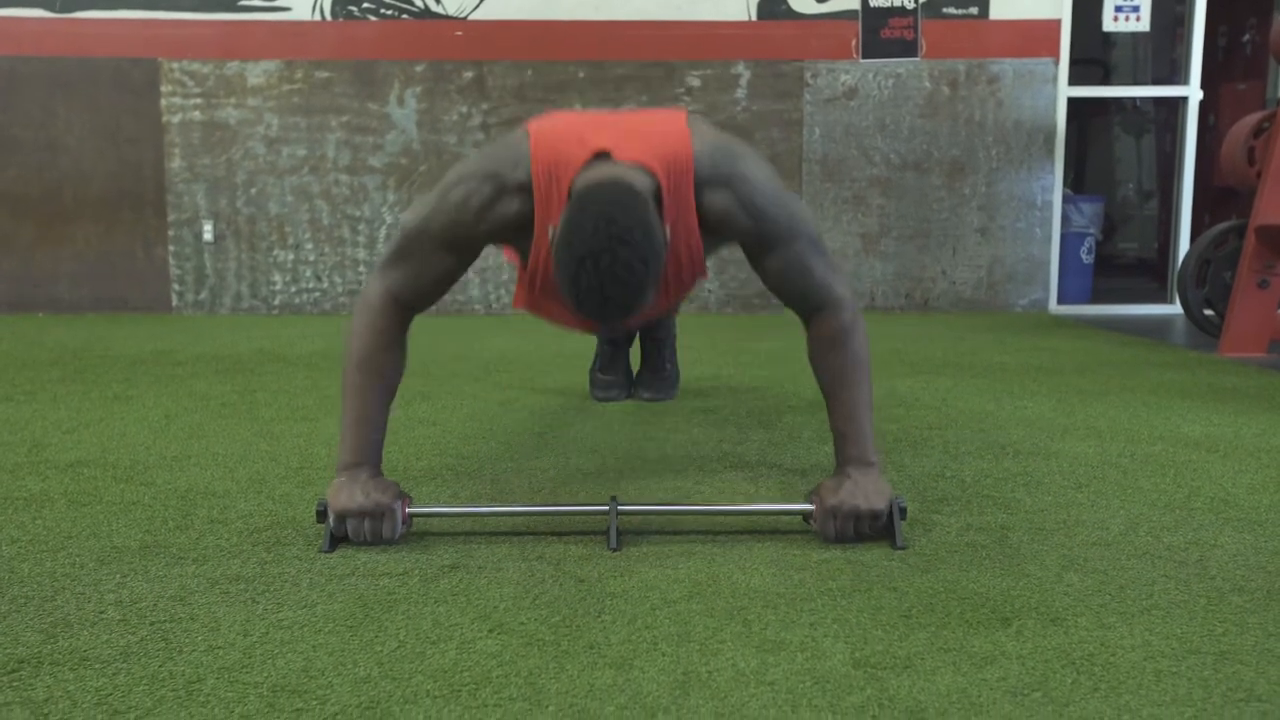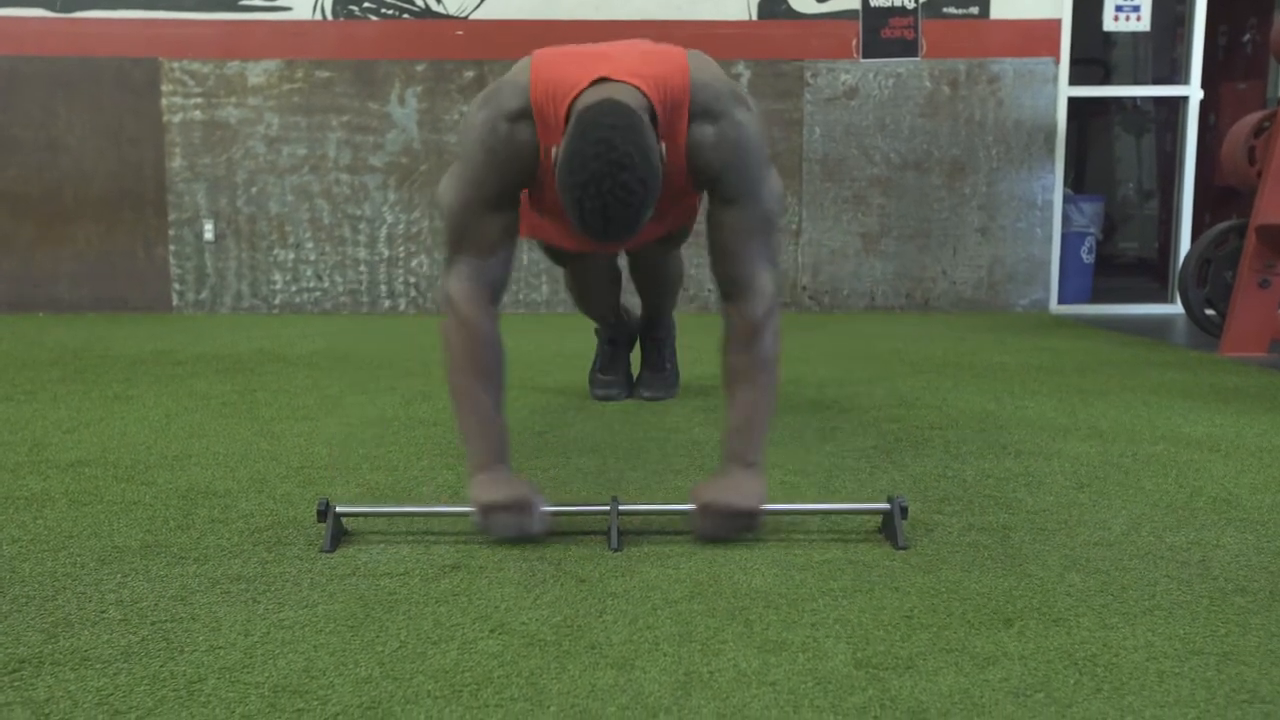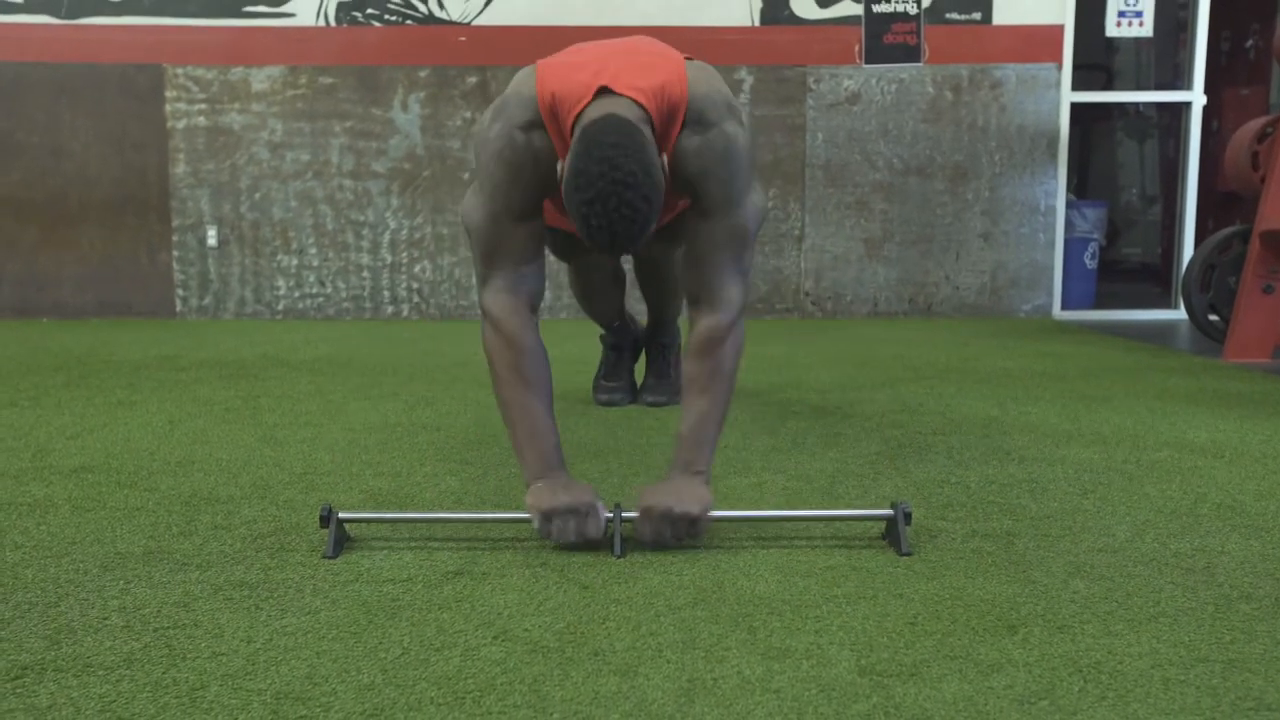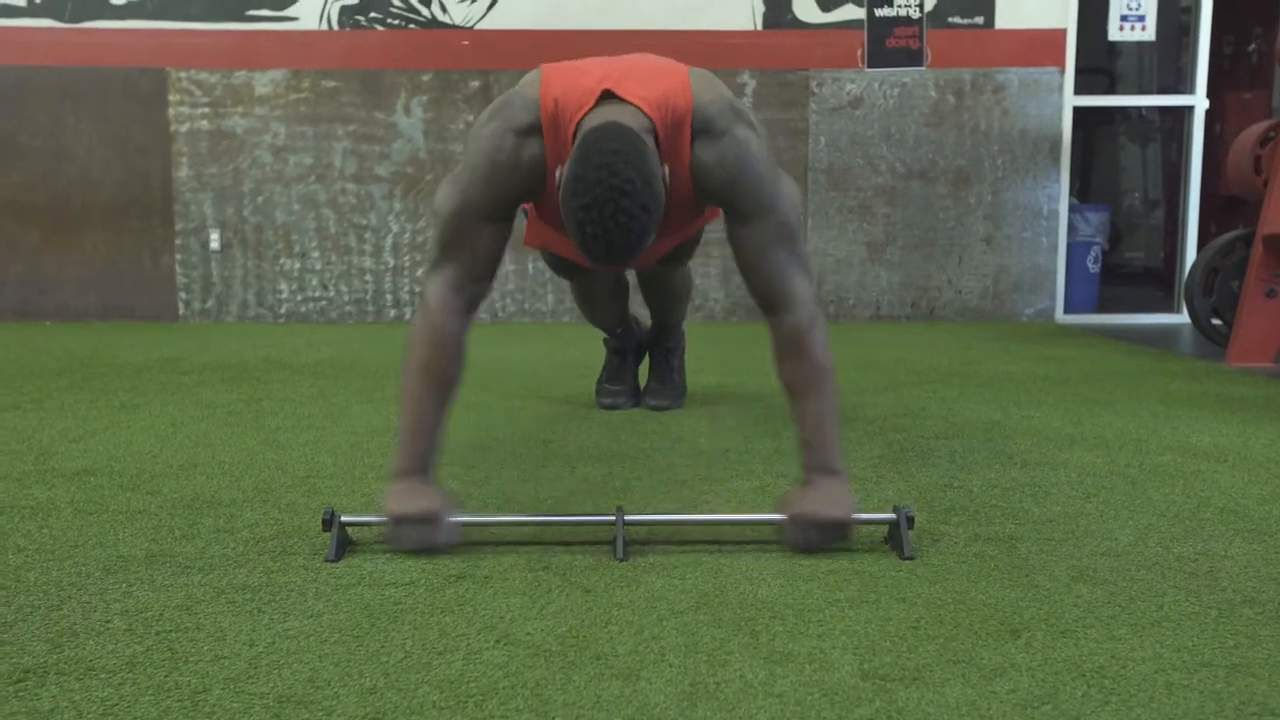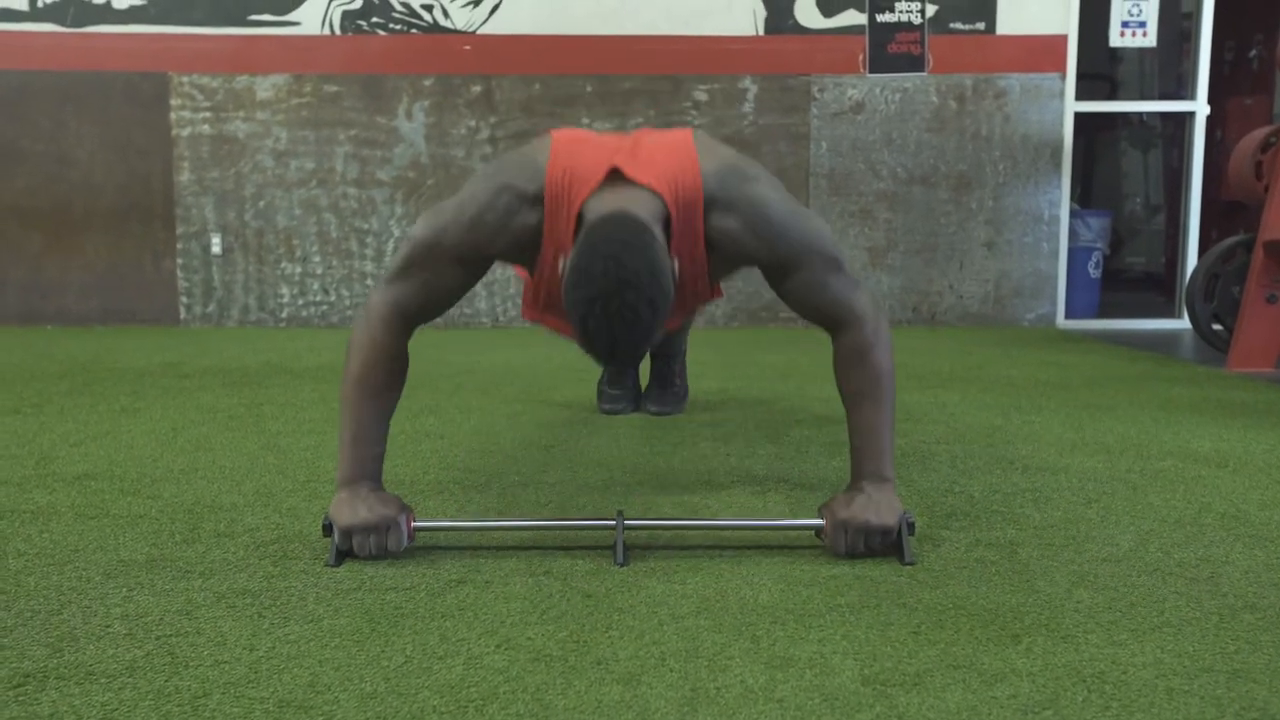
dt=0.2s
person 1, frame 1
left shoulder: (725, 183)
right shoulder: (498, 187)
left elbow: (829, 304)
right elbow: (386, 299)
left wrist: (859, 463)
right wrist: (356, 467)
left hip: (668, 226)
right hip: (550, 215)
left ankle: (657, 336)
right ankle: (612, 341)
person 1, frame 2
left shoulder: (716, 121)
right shoulder: (504, 123)
left elbow: (751, 290)
right elbow: (469, 288)
left wrist: (742, 463)
right wrist: (488, 466)
left ankle: (658, 330)
right ankle: (614, 332)
person 1, frame 3
left shoulder: (709, 131)
right shoulder: (516, 133)
left elbow: (720, 304)
right elbow: (504, 301)
left wrist: (690, 473)
right wrist: (545, 476)
left hip: (673, 137)
left ankle: (664, 338)
right ankle: (618, 337)
person 1, frame 4
left shoulder: (721, 142)
right shoulder: (512, 141)
left elbow: (788, 302)
right elbow: (447, 300)
left wrist: (824, 471)
right wrist: (411, 473)
left ankle: (667, 346)
right ankle: (620, 343)
person 1, frame 5
left shoulder: (731, 208)
right shoulder: (513, 203)
left elbow: (856, 319)
right elbow: (386, 311)
left wrist: (874, 479)
right wrist: (357, 481)
left ankle: (671, 359)
right ankle: (619, 362)
